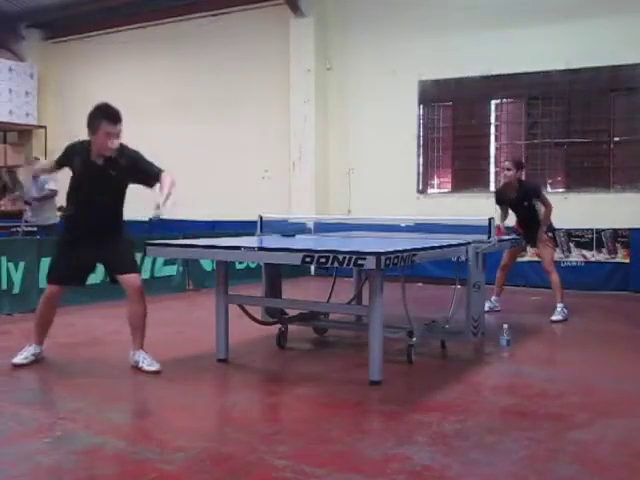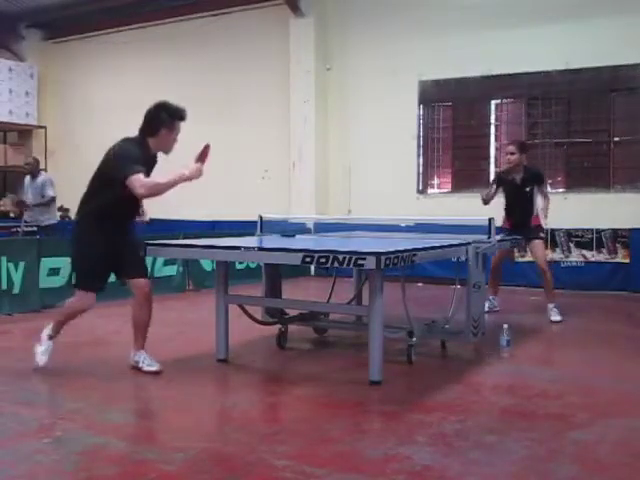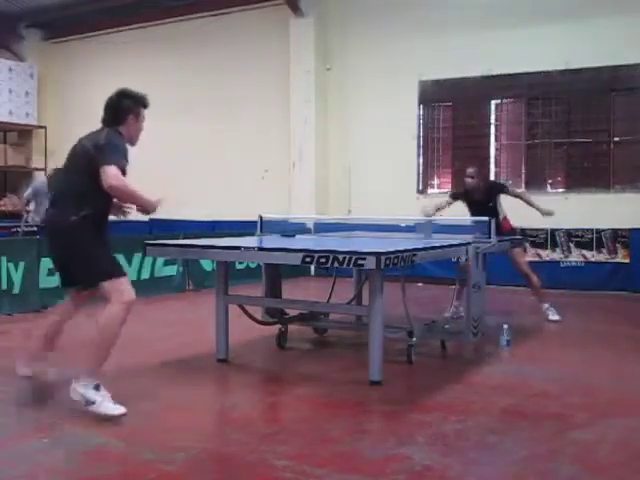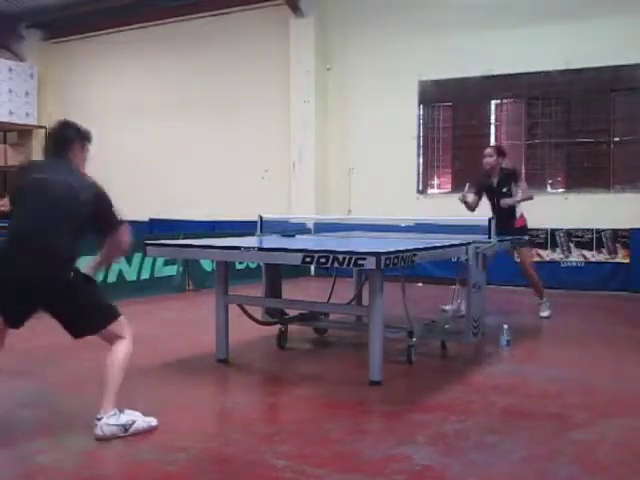
dt=0.5s
person 1, frame 1
left shoulder: (128, 158)
right shoulder: (75, 151)
left elbow: (165, 178)
right elbow: (55, 166)
left wrist: (162, 199)
right wrist: (31, 171)
left hip: (112, 236)
right hip: (75, 236)
left knee: (135, 287)
right knee: (52, 292)
left ankle: (138, 352)
right ankle: (36, 346)
person 1, frame 2
left shoulder: (147, 154)
right shoulder: (127, 152)
right elbow: (141, 188)
left wrist: (136, 206)
right wrist: (183, 176)
left hip: (120, 230)
right hip: (92, 229)
left knee: (143, 289)
right knee: (85, 299)
left ankle: (138, 352)
right ankle: (51, 334)
person 1, frame 3
left shoulder: (92, 141)
right shoulder: (113, 141)
right elbow: (113, 182)
left wrist: (110, 205)
right wrist: (145, 203)
left hip: (63, 226)
right hip: (78, 229)
left knee: (79, 297)
right knee: (123, 298)
left ankle: (33, 359)
right ankle: (88, 383)
person 1, frame 4
right shoulder: (88, 189)
right elbow: (121, 242)
right wrist: (99, 263)
right hip: (57, 275)
right knee: (121, 336)
right ankle: (108, 416)
person 2, frame 1
left shoulder: (529, 188)
right shoulder: (500, 193)
left elbow: (548, 206)
left wrist: (542, 230)
right wrist: (501, 223)
left hip: (541, 228)
right hip: (521, 229)
left knee: (548, 267)
right knee: (504, 265)
left ankle: (561, 308)
right ankle: (494, 301)
person 2, frame 2
left shoulder: (534, 174)
right shoulder: (502, 176)
left elbow: (545, 196)
right elbow: (487, 199)
left wrist: (544, 208)
right wrist: (486, 196)
left hip: (531, 225)
right hip: (509, 225)
left knee: (542, 266)
right knee: (495, 265)
left ankle: (552, 306)
right ankle: (492, 300)
person 2, frame 3
left shoulder: (493, 187)
right shoulder: (463, 193)
left elbow: (519, 194)
right elbow: (443, 205)
left wrist: (539, 209)
right wrist: (432, 210)
left hip: (503, 230)
left knee: (524, 269)
left ankle: (546, 307)
right ankle: (457, 306)
person 2, frame 4
left shoulder: (511, 174)
right shoulder: (482, 182)
left elbow: (529, 195)
right elbow: (472, 207)
left wrist: (514, 200)
right wrist: (465, 200)
left hip: (517, 227)
right hip: (498, 227)
left knee: (527, 269)
left ankle: (543, 302)
